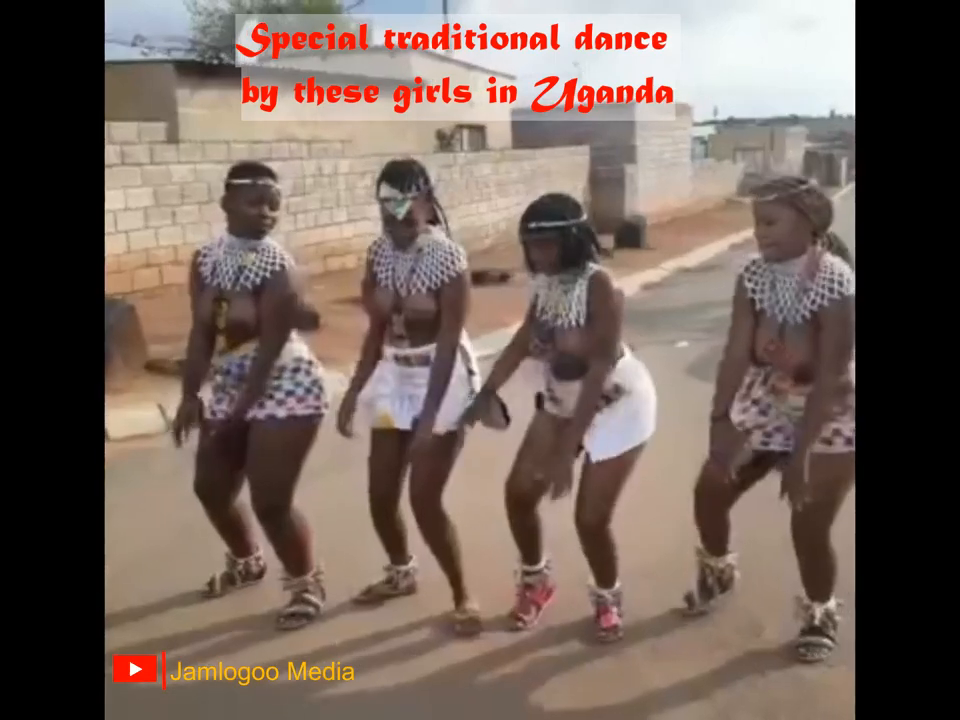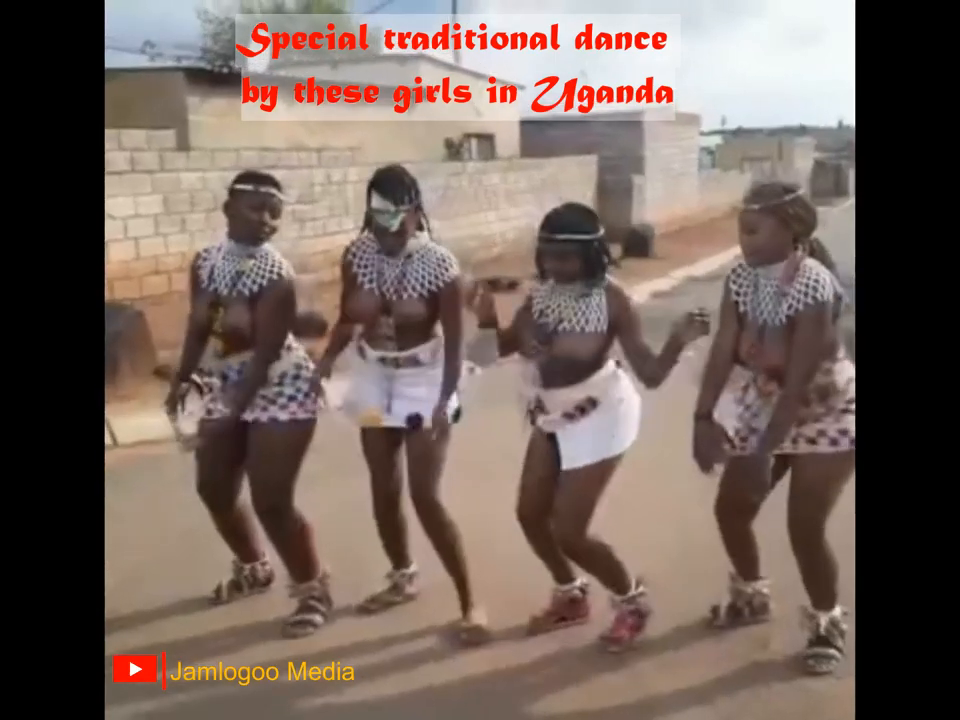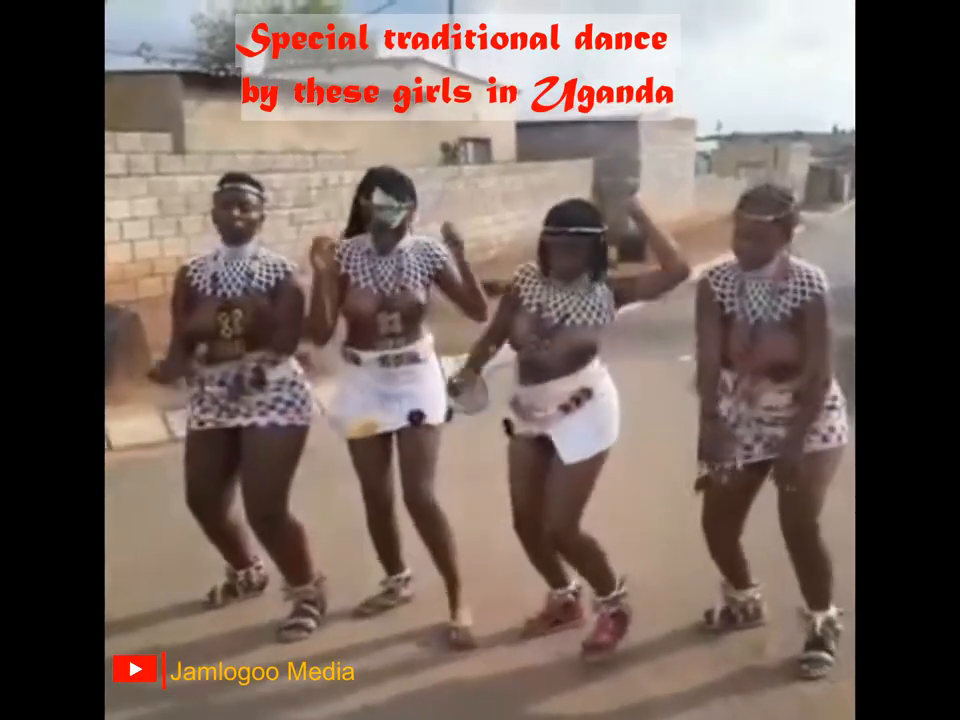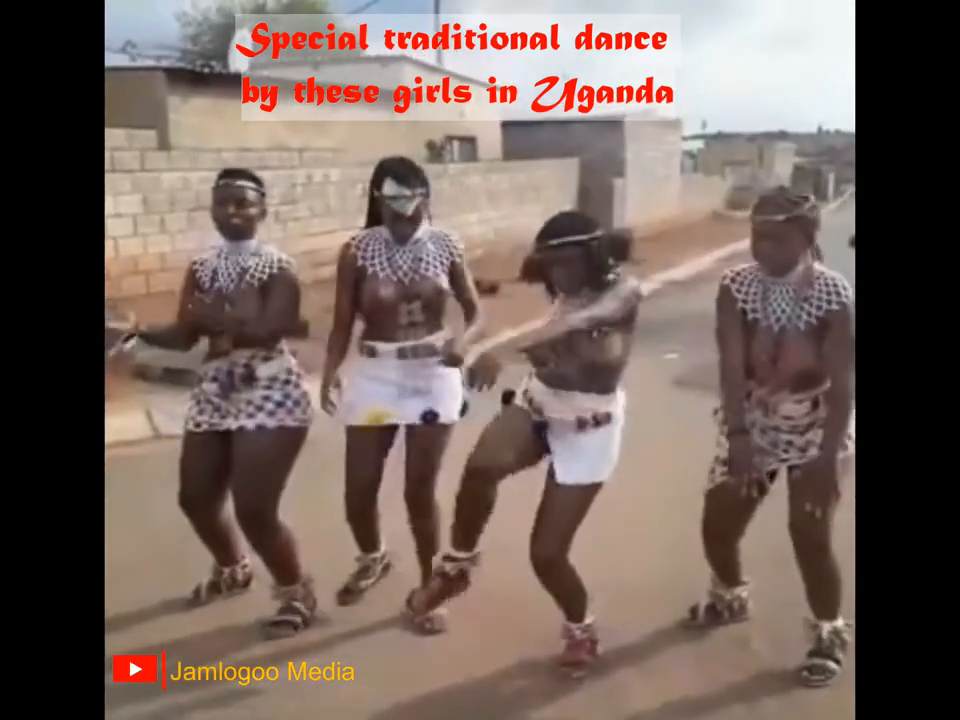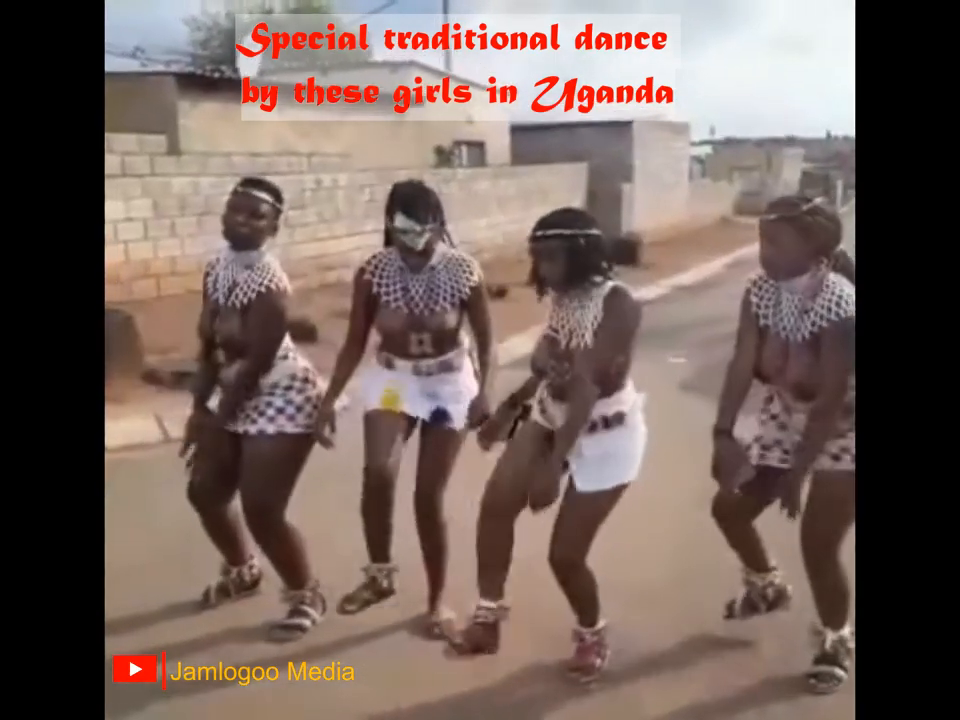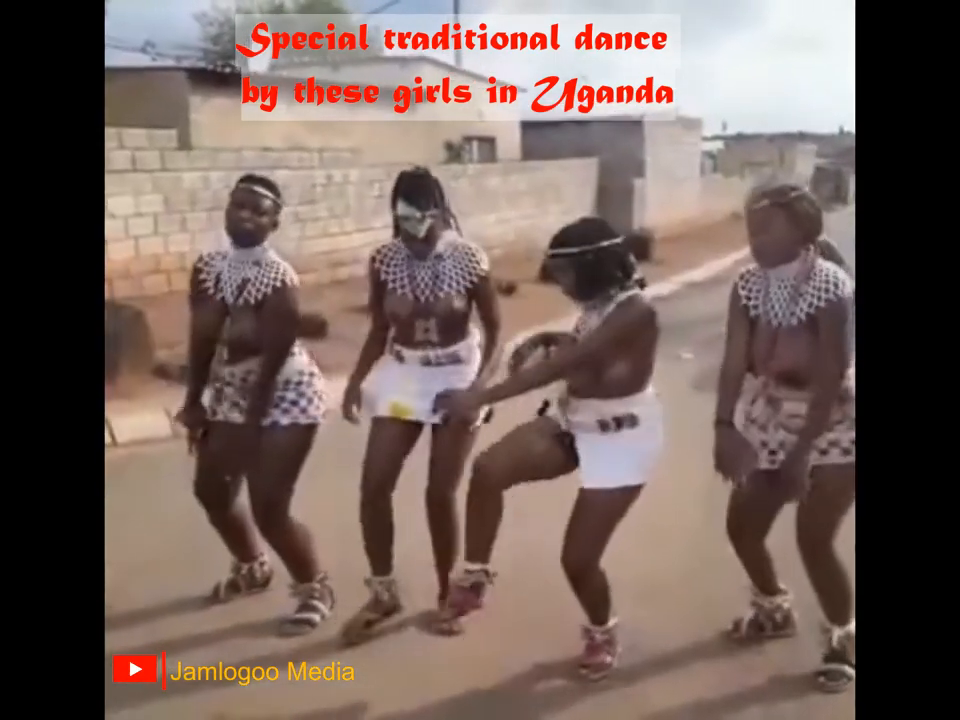
dt=0.4s
person 1, frame 1
left shoulder: (836, 282)
right shoulder: (754, 276)
left elbow: (830, 377)
right elbow: (736, 352)
left wrist: (801, 453)
right wrist: (720, 420)
left hip: (832, 416)
right hip: (770, 405)
left knee: (809, 525)
right knee: (710, 491)
left ankle: (821, 615)
right ankle: (716, 572)
person 1, frame 2
left shoulder: (814, 287)
right shoulder: (741, 279)
left elbow: (799, 380)
right elbow: (722, 351)
left wrist: (765, 452)
right wrist: (703, 419)
left hip: (826, 415)
right hip: (765, 406)
left knee: (804, 528)
right knee: (730, 508)
left ankle: (827, 624)
right ankle: (751, 596)
person 1, frame 3
left shoulder: (807, 283)
right shoulder: (716, 283)
left elbow: (818, 371)
right elbow: (709, 356)
left wrist: (796, 441)
right wrist: (709, 420)
left hip: (807, 417)
right hip: (743, 417)
left knee: (799, 524)
right knee: (717, 522)
left ankle: (823, 624)
right ankle: (744, 602)
person 1, frame 4
left shoulder: (831, 292)
right shoulder: (736, 287)
left elbow: (842, 380)
right elbow: (732, 366)
left wrist: (829, 455)
right wrist: (739, 435)
left hip: (817, 426)
right hip: (752, 423)
left knee: (810, 534)
right knee: (717, 525)
left ankle: (829, 633)
right ankle: (730, 597)
person 1, frame 5
left shoulder: (838, 302)
right shoulder: (760, 291)
left elbow: (832, 398)
right elbow: (742, 364)
left wrist: (799, 470)
right wrist: (723, 435)
left hip: (840, 434)
right hip: (785, 422)
left knee: (818, 544)
right knee: (728, 507)
left ankle: (836, 642)
right ankle: (767, 585)
person 1, frame 6
left shoulder: (831, 288)
right shoulder: (748, 285)
left elbow: (830, 379)
right elbow: (735, 359)
left wrist: (803, 454)
right wrist: (725, 428)
left hip: (833, 427)
right hip: (773, 421)
left knee: (813, 539)
right knee: (742, 525)
left ankle: (844, 638)
right ankle: (774, 610)
person 2, frame 1
left shoulder: (448, 258)
right shoulder: (378, 253)
left elbow: (448, 344)
right elbow: (377, 331)
left wrist: (429, 418)
right wrist: (353, 394)
left hip: (440, 383)
right hip: (393, 380)
left knee: (425, 501)
right knee: (380, 495)
left ankle: (462, 595)
right ankle: (401, 572)
person 2, frame 2
left shoulder: (439, 264)
right shoulder: (357, 254)
left elbow: (454, 341)
right elbow: (348, 319)
left wrist: (443, 405)
right wrist: (326, 360)
left hip: (423, 382)
right hip: (373, 379)
left knee: (425, 496)
right knee: (383, 491)
left ankle: (469, 602)
right ankle: (403, 577)
person 2, frame 3
left shoulder: (428, 253)
right shoulder: (341, 257)
left elbow: (478, 311)
right elbow: (319, 335)
left wrist: (459, 258)
right wrist: (318, 275)
left hip: (416, 381)
right hip: (362, 384)
left knee: (420, 496)
right knee: (376, 497)
left ankle: (457, 600)
right ankle: (397, 581)
person 2, frame 4
left shoulder: (444, 245)
right shoulder: (357, 250)
left elbow: (474, 312)
right elbow: (342, 324)
left wrist: (462, 340)
right wrist: (331, 371)
left hip: (432, 375)
right hip: (376, 374)
left knee: (419, 490)
right knee: (359, 489)
right ankle: (372, 558)
person 2, frame 5
left shoulder: (463, 270)
right shoulder: (373, 271)
left elbow: (485, 338)
right elbow: (355, 342)
left wrist: (483, 391)
right wrist: (328, 401)
left hip: (449, 385)
right hip: (393, 380)
left knee: (428, 496)
right knee: (379, 474)
left ankle: (437, 599)
right ankle: (379, 571)
person 2, frame 6
left shoulder: (468, 258)
right shoulder: (384, 260)
left elbow: (493, 328)
right elbow: (380, 331)
left wrist: (481, 382)
right wrist: (355, 381)
left hip: (457, 378)
right hip: (402, 376)
left knee: (440, 494)
right knee: (374, 482)
left ankle: (448, 593)
right ankle: (383, 594)
person 3, frame 1
left shoulder: (277, 267)
right shoulder: (205, 260)
left elbow: (271, 346)
right elbow: (202, 332)
left wrist: (241, 411)
right wrist: (190, 395)
left hip: (283, 389)
right hip: (229, 389)
left knee: (270, 500)
right knee: (210, 487)
left ankle: (306, 584)
right ankle: (245, 561)
person 3, frame 2
left shoulder: (275, 275)
right shoulder: (205, 261)
left elbow: (266, 352)
right elbow: (198, 324)
left wrist: (231, 417)
right wrist: (182, 378)
left hip: (279, 393)
right hip: (225, 390)
left knee: (272, 502)
right knee: (213, 490)
left ankle: (313, 589)
right ankle: (252, 568)
person 3, frame 3
left shoulder: (279, 272)
right shoulder: (191, 274)
left elbow: (287, 343)
right elbow: (182, 339)
left wrist: (261, 322)
right wrist: (172, 365)
left hip: (272, 398)
right hip: (213, 400)
left knee: (265, 509)
right knee: (203, 501)
left ankle: (308, 593)
right ankle: (246, 572)
person 3, frame 4
left shoulder: (277, 268)
right shoulder: (200, 269)
left elbow: (271, 333)
right elbow: (183, 336)
left wrist: (222, 319)
right wrist: (137, 332)
left hip: (269, 398)
right hip: (213, 397)
left knee: (254, 510)
right knee: (195, 498)
left ankle: (296, 591)
right ankle: (232, 569)
person 3, frame 5
left shoulder: (268, 285)
right shoulder: (215, 269)
left elbow: (256, 364)
right elbow: (210, 345)
left wrist: (215, 417)
right wrist: (201, 405)
left hip: (281, 402)
right hip: (236, 401)
left knee: (262, 512)
right knee: (204, 493)
left ankle: (306, 594)
right ankle: (242, 571)
person 3, frame 6
left shoulder: (278, 282)
right shoulder: (206, 268)
left elbow: (273, 361)
right elbow: (202, 340)
left wrist: (249, 429)
right wrist: (194, 401)
left hip: (284, 397)
right hip: (231, 394)
left knee: (268, 506)
right knee: (211, 490)
left ankle: (314, 589)
right ankle: (251, 567)
person 4, frame 1
left shoulder: (599, 287)
right shoulder: (546, 283)
left elbow: (598, 371)
right elbow: (520, 344)
left wrist: (568, 450)
right wrist: (485, 395)
left hip: (615, 404)
right hip: (561, 399)
left knee: (591, 518)
right knee: (518, 491)
left ankle: (608, 598)
right ankle: (535, 581)
person 4, frame 2
left shoulder: (611, 299)
right shoulder: (541, 290)
left elbow: (650, 373)
right elbow: (508, 344)
left wrist: (679, 340)
right wrist: (487, 321)
left hip: (599, 417)
right hip: (553, 415)
left knee: (567, 532)
right knee: (530, 513)
left ankle: (632, 601)
right ankle: (571, 596)
person 4, frame 3
left shoulder: (606, 291)
right shoulder: (527, 280)
left elbow: (678, 271)
right elbow: (495, 333)
left wrist: (639, 213)
right wrist: (470, 368)
left hip: (582, 412)
right hip: (530, 412)
left knee: (560, 528)
right knee: (526, 521)
left ankle: (612, 603)
right ankle: (564, 599)
person 4, frame 4
left shoulder: (622, 293)
right shoulder: (566, 299)
left elbow: (582, 319)
left wrist: (505, 345)
left hip: (587, 430)
right hip: (535, 407)
left knee: (547, 554)
right knee: (482, 465)
left ankle: (582, 632)
right ankle: (455, 567)
person 4, frame 5
left shoulder: (618, 304)
right shoulder: (559, 298)
left elbow: (588, 384)
left wrist: (554, 463)
right wrist: (511, 404)
left hip: (605, 435)
right hip: (551, 420)
left knee: (565, 555)
right knee: (497, 503)
left ankle: (592, 635)
right ankle: (486, 618)
person 4, frame 6
left shoulder: (635, 311)
right shoulder: (597, 303)
left elbow: (563, 363)
left wrist: (481, 396)
right wrist: (540, 338)
left hip: (622, 438)
right hip: (573, 421)
left knee: (578, 557)
right knee: (487, 469)
left ankle: (602, 635)
right ankle: (473, 581)
